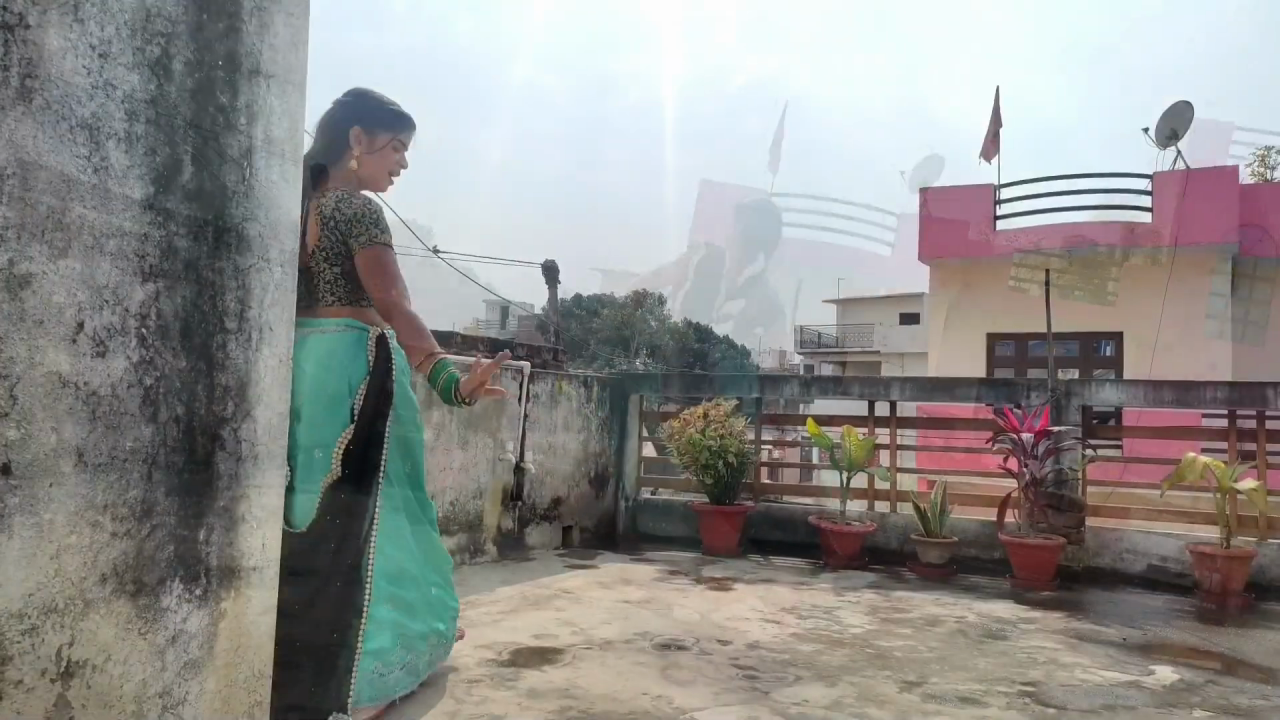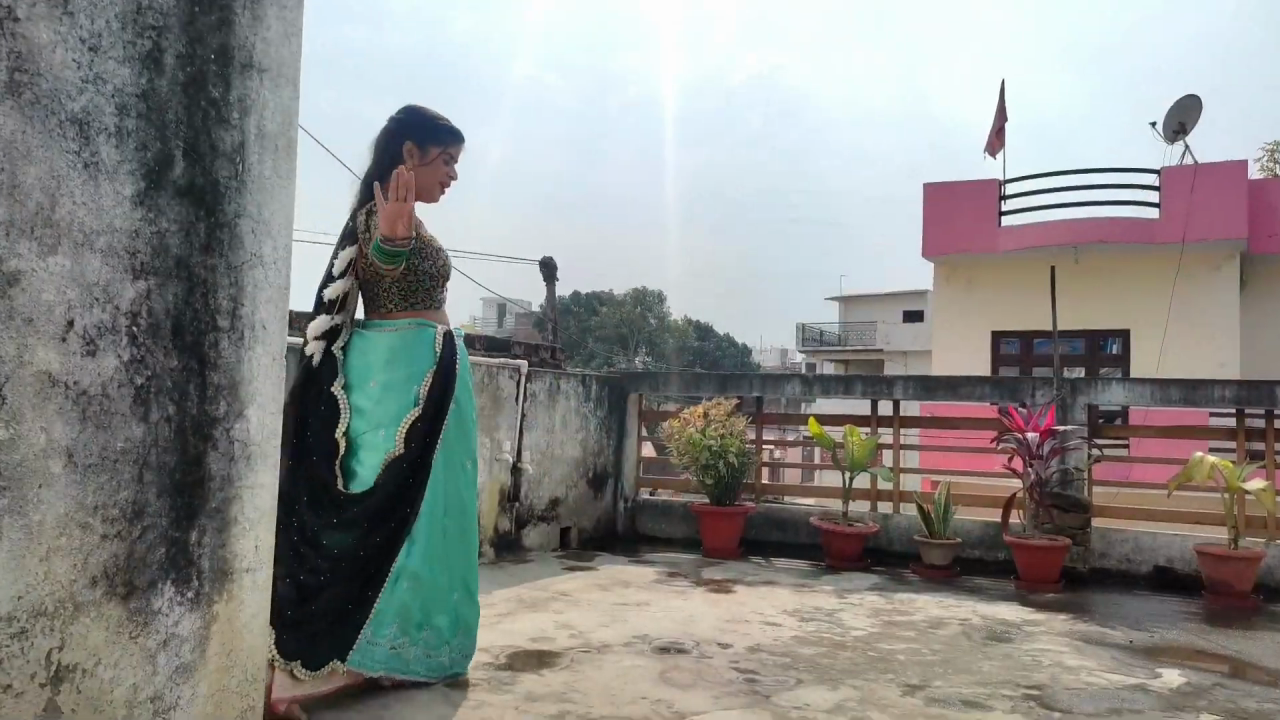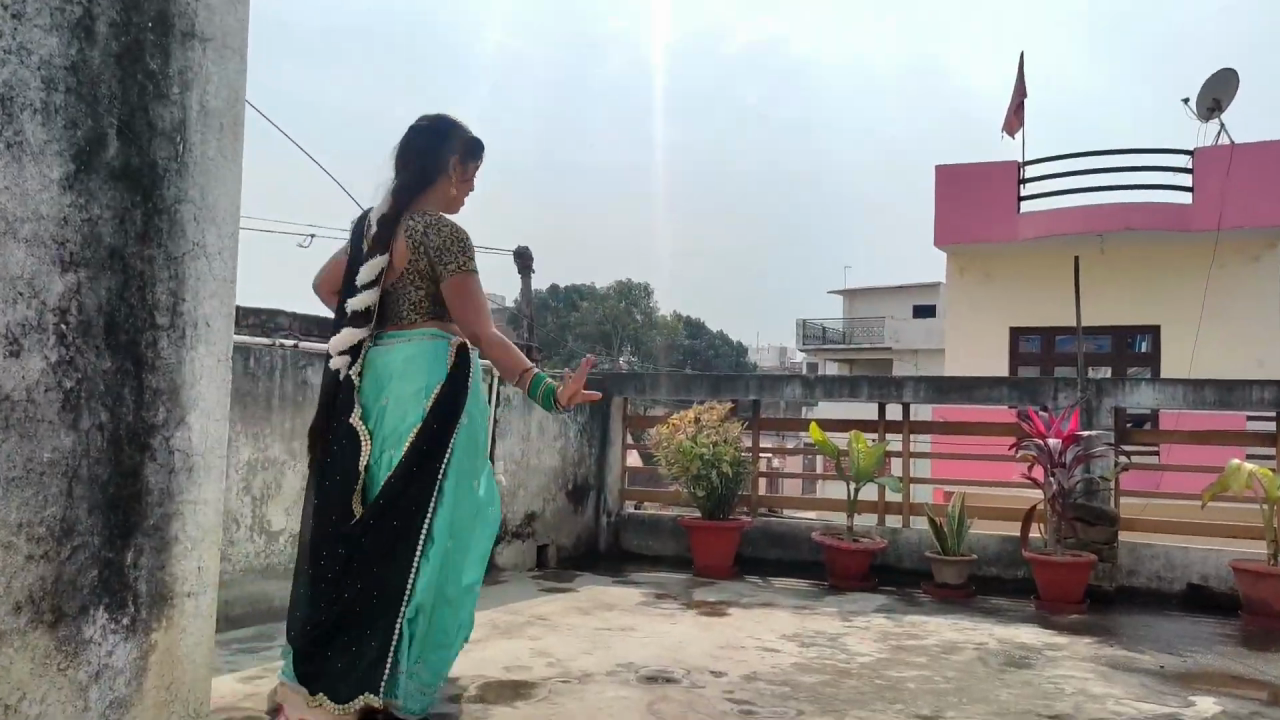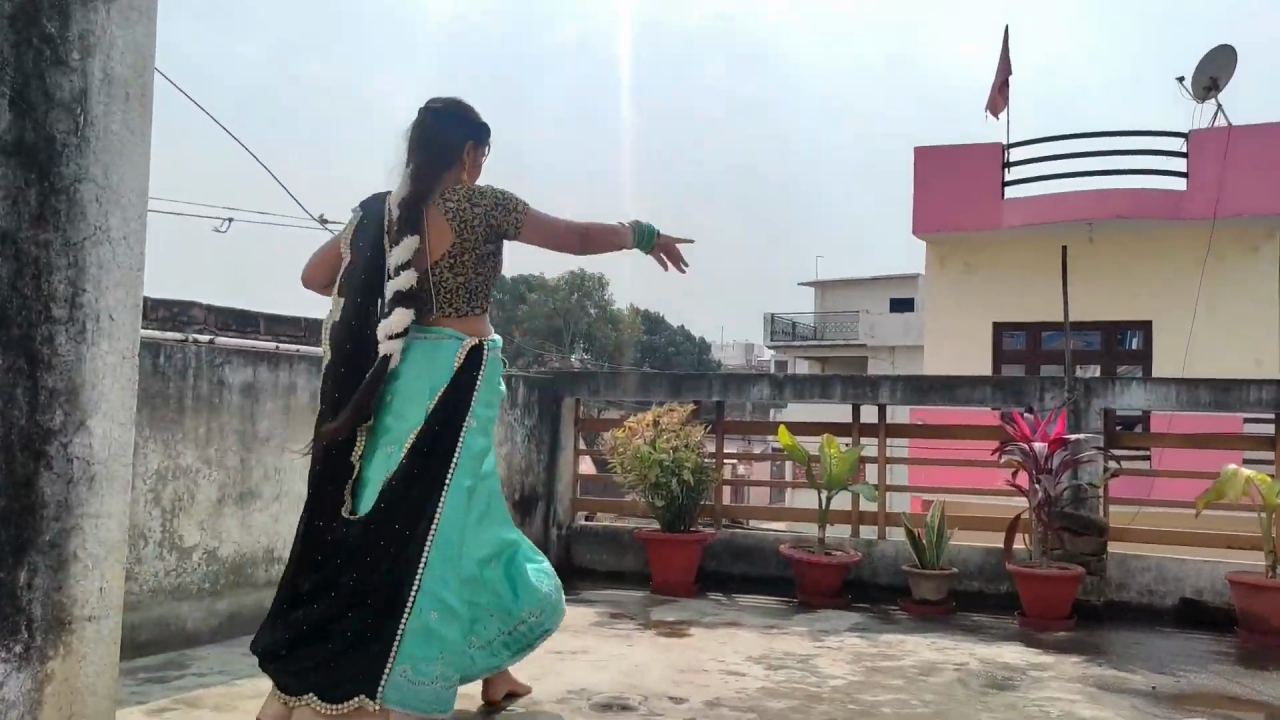
dt=0.3s
person 1, frame 1
left shoulder: (308, 204)
right shoulder: (354, 210)
right elbow: (392, 309)
right wrist: (449, 381)
left hip: (306, 365)
right hip: (347, 366)
left knee: (309, 523)
right knee: (349, 523)
person 1, frame 2
left shoulder: (377, 214)
right shoulder: (386, 215)
right elbow: (386, 259)
right wrist: (393, 238)
left hip: (373, 365)
right hip: (417, 366)
left knee: (355, 512)
right knee: (402, 514)
person 1, frame 3
left shoulder: (373, 223)
right shoulder: (441, 231)
left elbow: (326, 285)
right elbow: (481, 332)
right wrist: (548, 391)
left hip: (372, 379)
right hip: (432, 384)
left knee: (373, 522)
right knee: (415, 526)
person 1, frame 4
left shoulder: (377, 211)
right shoulder: (481, 204)
left elbow: (314, 276)
right elbow: (580, 237)
right wrist: (644, 234)
left hip: (395, 376)
right hip: (455, 379)
right knee: (422, 535)
